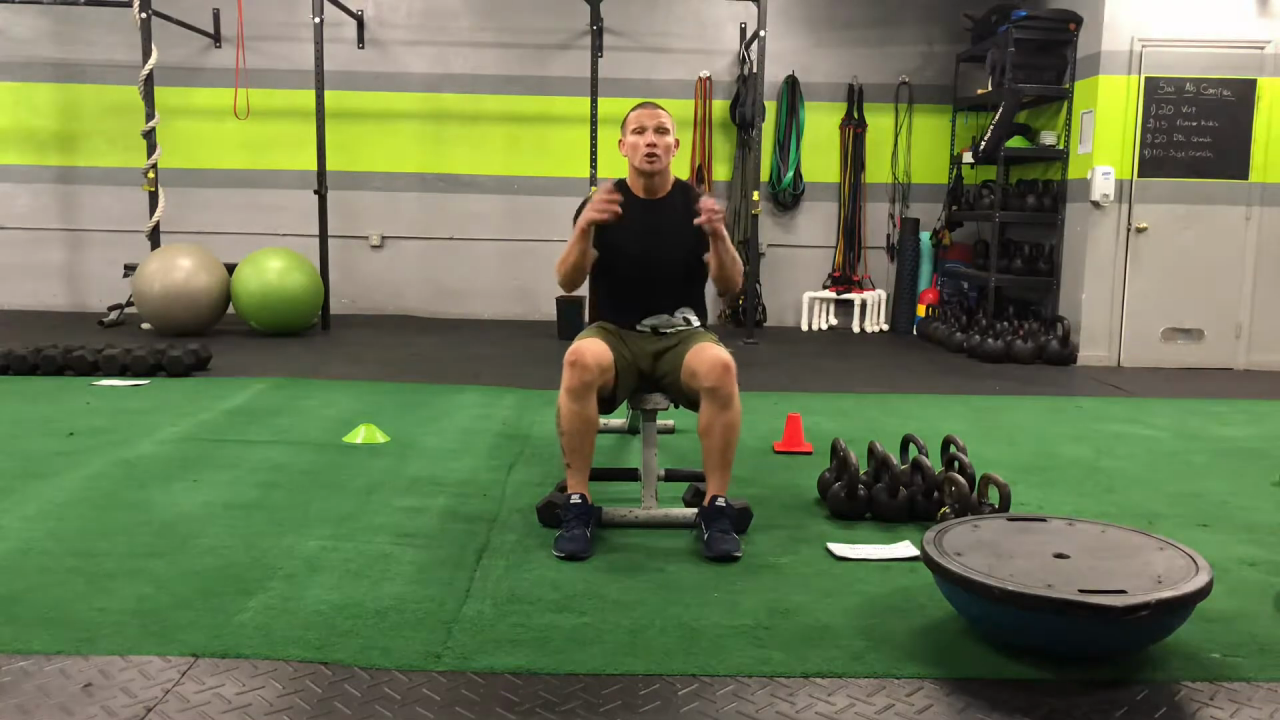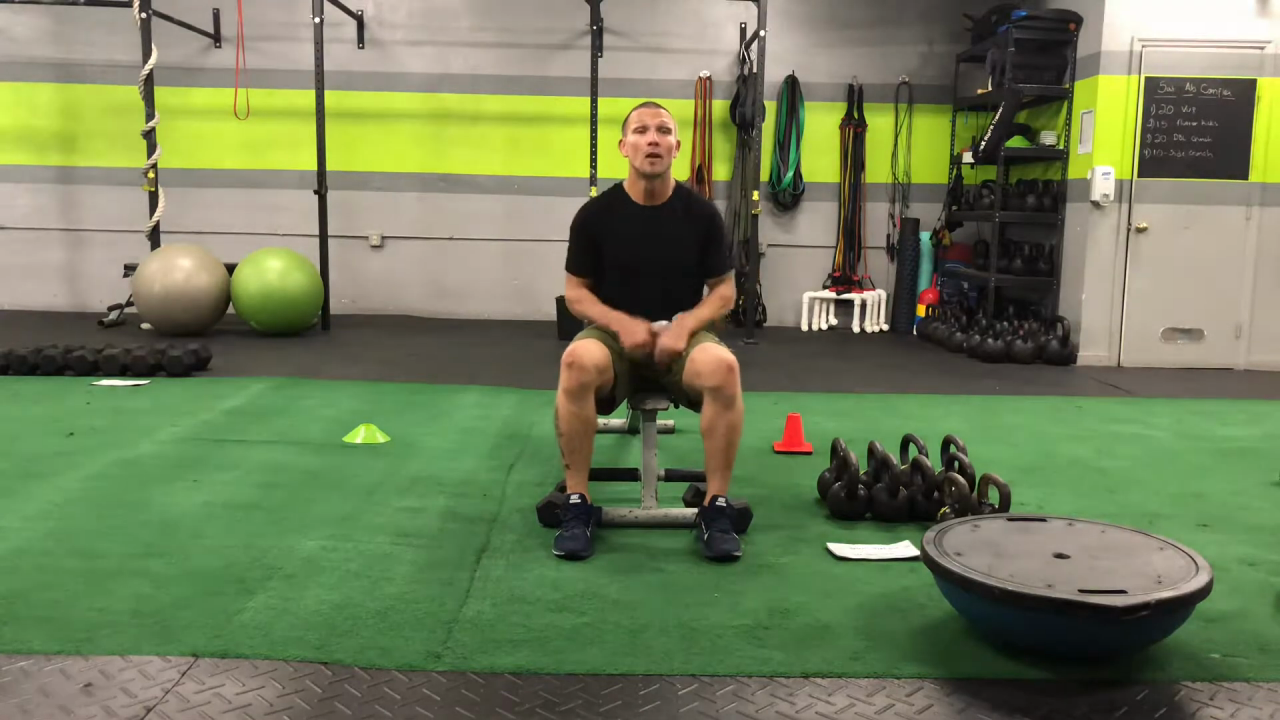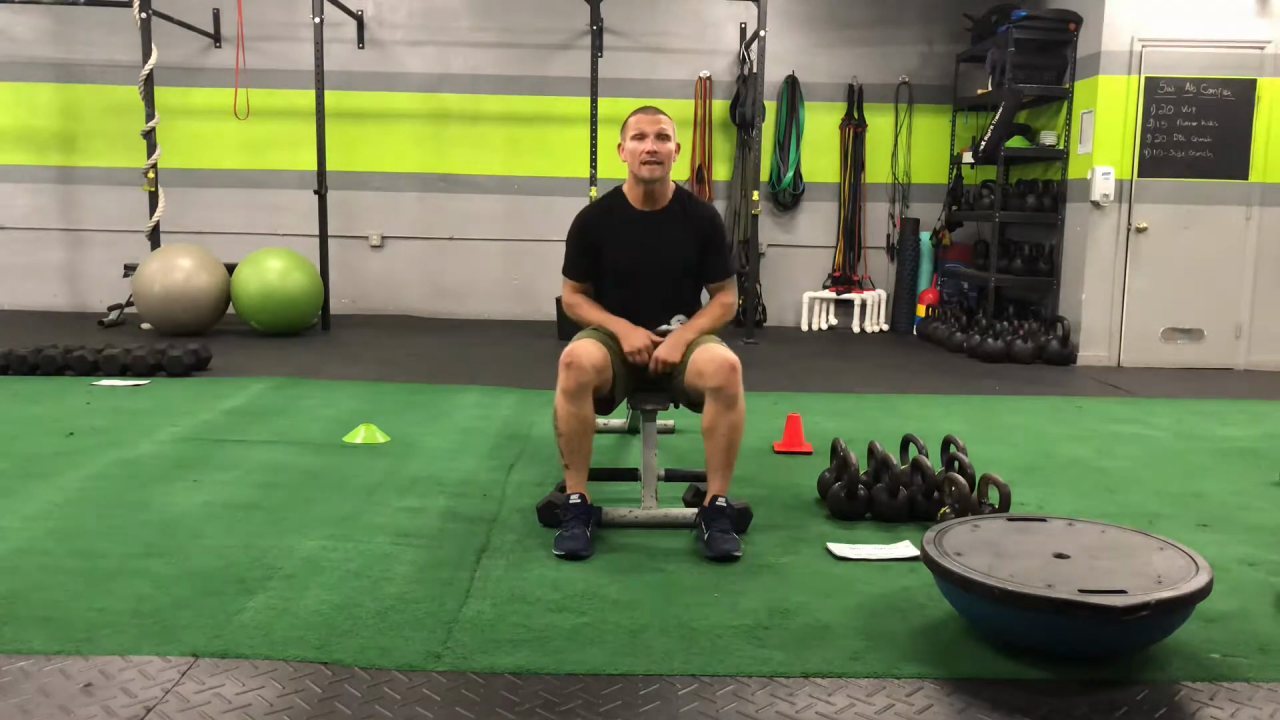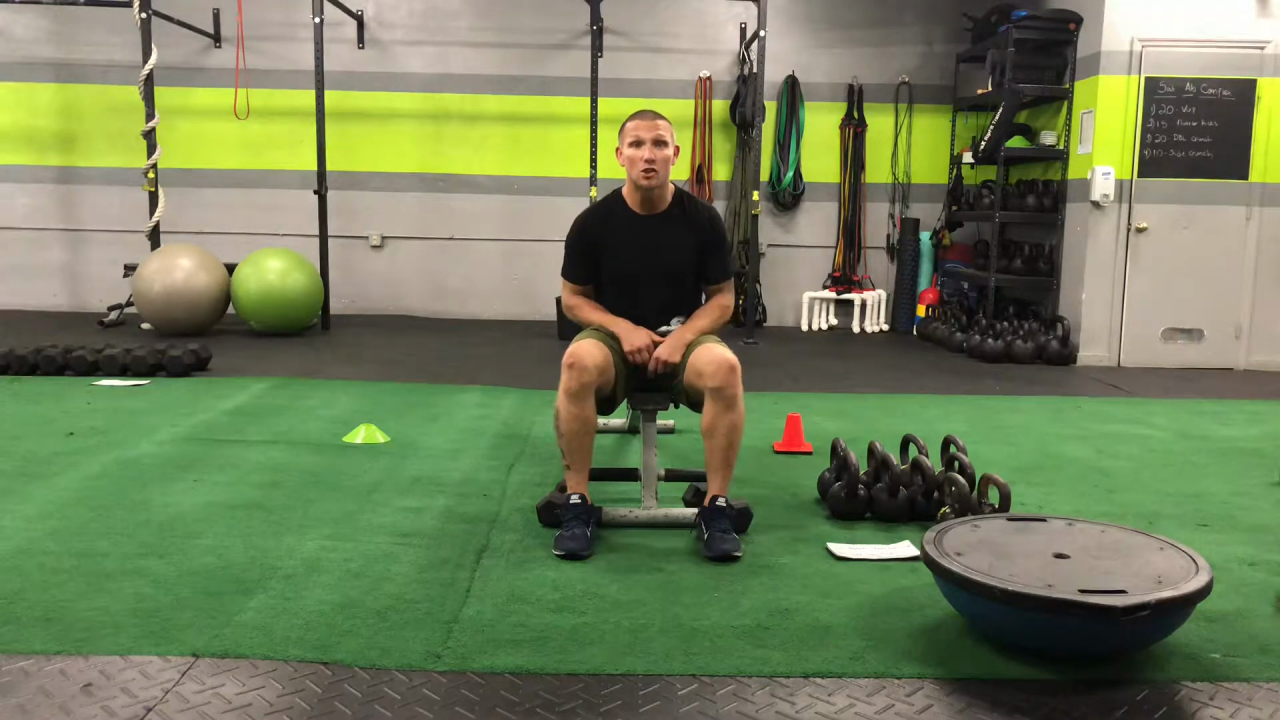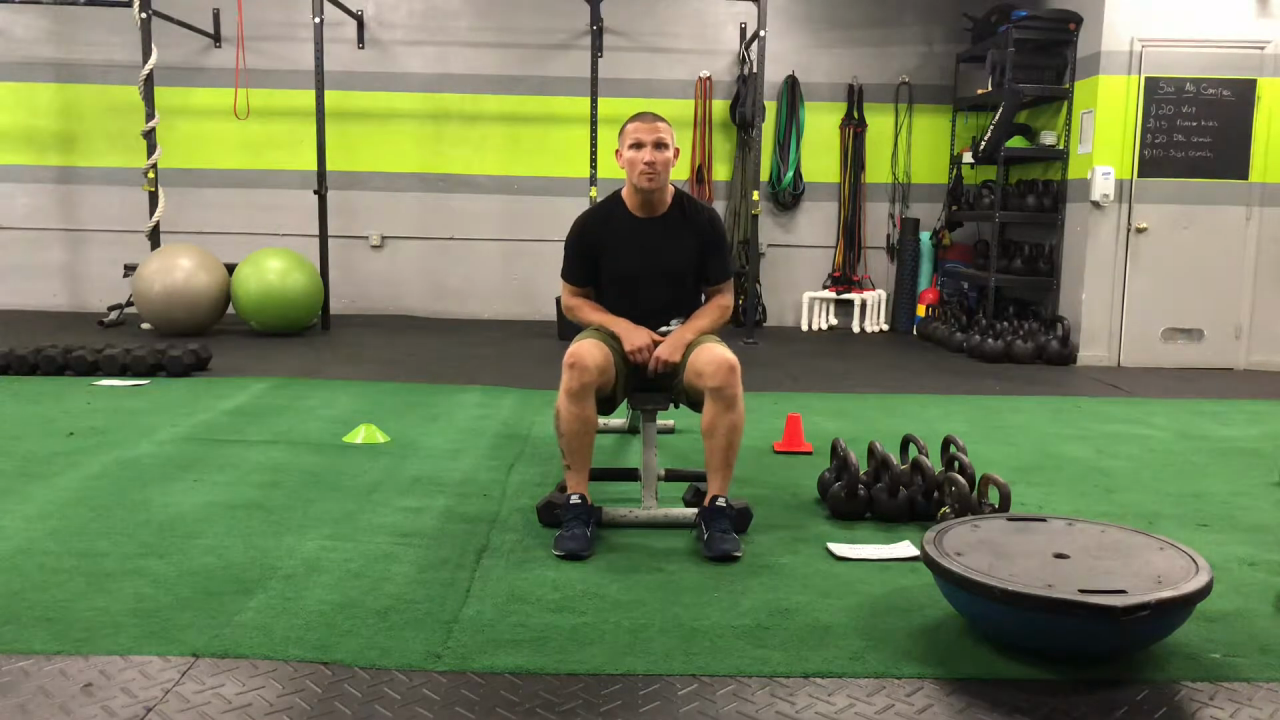
dt=0.3s
person 1, frame 1
left shoulder: (697, 204)
right shoulder: (602, 203)
left elbow: (732, 287)
right elbow: (568, 281)
left wrist: (717, 233)
right wrist: (587, 225)
left hip: (681, 334)
right hip: (615, 333)
left knee: (720, 368)
right knee: (580, 361)
left ankle: (716, 507)
right ankle: (577, 505)
person 1, frame 2
left shoulder: (700, 213)
right shoulder: (597, 214)
left elbow: (725, 290)
right elbow: (575, 292)
left wrist: (687, 324)
right wrist: (620, 322)
left hip: (681, 338)
right hip: (615, 336)
left knee: (723, 368)
right knee: (577, 361)
left ankle: (715, 507)
right ankle: (577, 504)
person 1, frame 3
left shoulder: (702, 217)
right shoulder: (594, 219)
left elbow: (725, 299)
right elbow: (574, 297)
left wrist: (682, 337)
right wrist: (622, 328)
left hip: (681, 338)
right hip: (616, 335)
left knee: (725, 367)
right knee: (575, 361)
left ankle: (715, 507)
right ankle: (576, 504)
person 1, frame 4
left shoulder: (702, 219)
right shoulder: (593, 222)
left elbow: (722, 299)
right elbow: (574, 299)
left wrist: (682, 337)
right wrist: (623, 328)
left hip: (683, 337)
right hip: (616, 335)
left knee: (725, 367)
right knee: (578, 362)
left ankle: (716, 508)
right ankle: (577, 504)
person 1, frame 5
left shoulder: (702, 221)
right shoulder: (592, 224)
left elbow: (721, 299)
right elbow: (573, 300)
left wrist: (682, 336)
right wrist: (623, 327)
left hip: (683, 337)
right hip: (615, 335)
left knee: (725, 367)
right knee: (578, 362)
left ankle: (716, 508)
right ankle: (577, 504)
